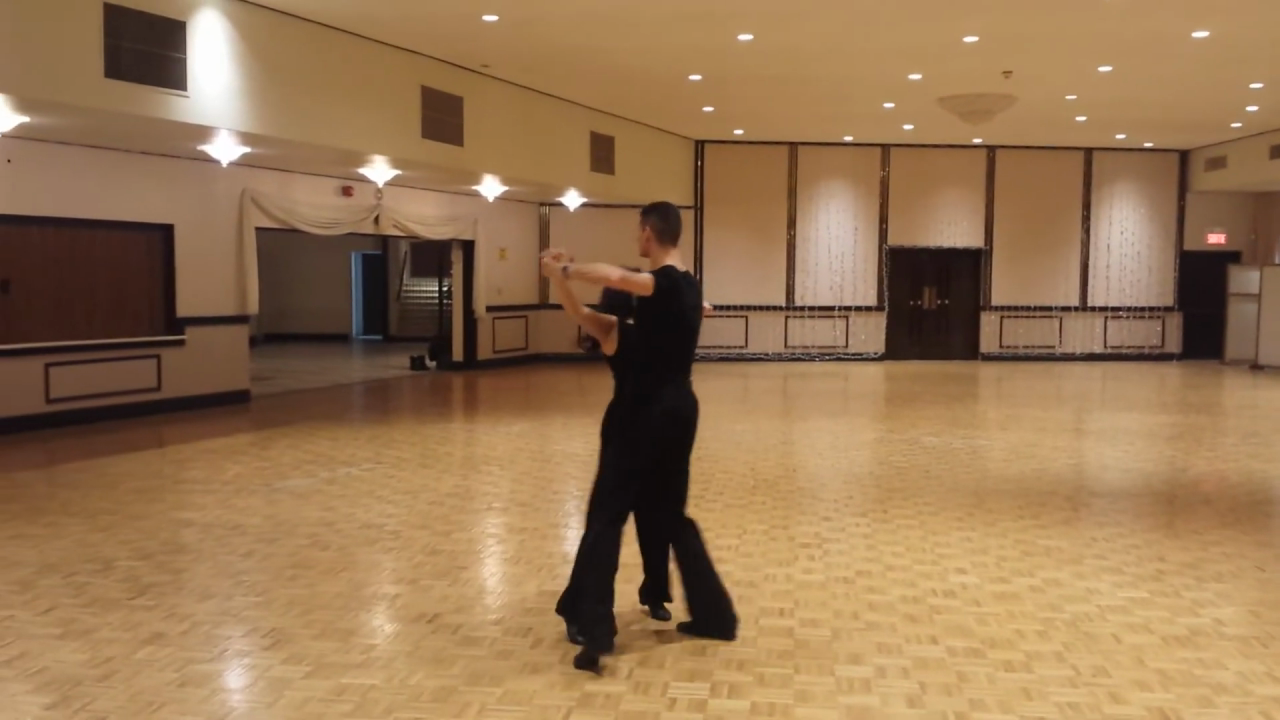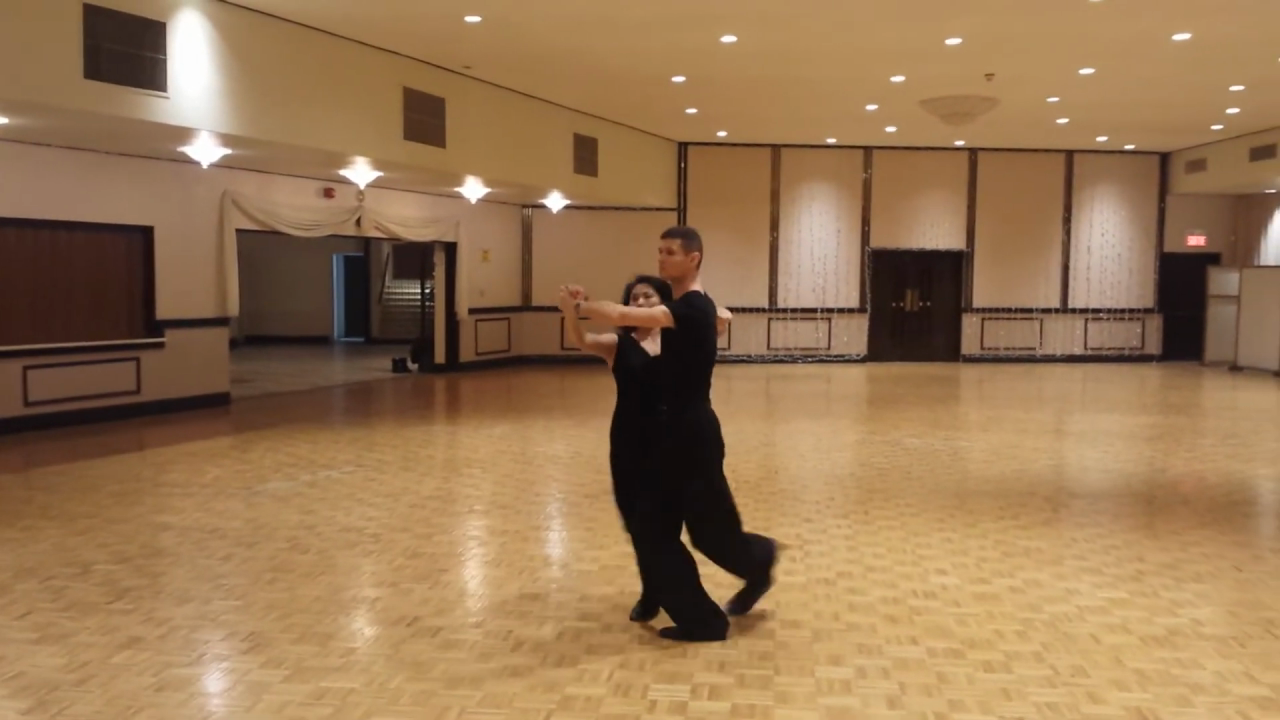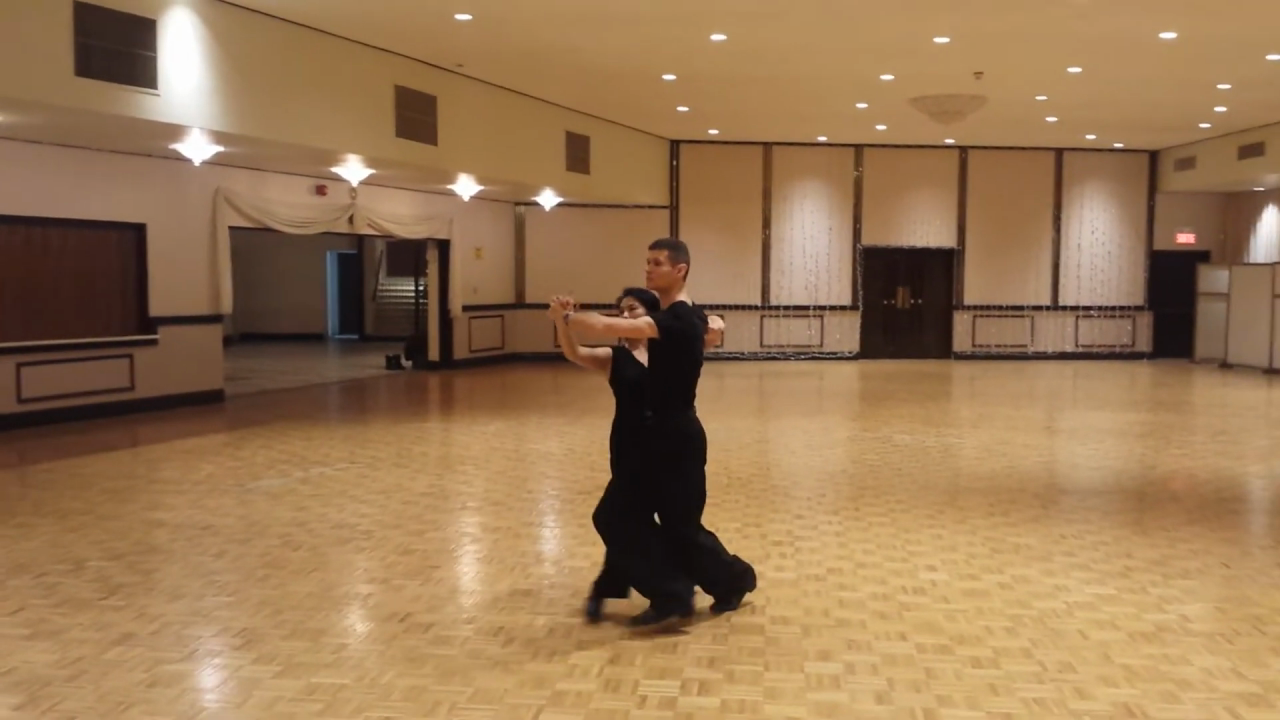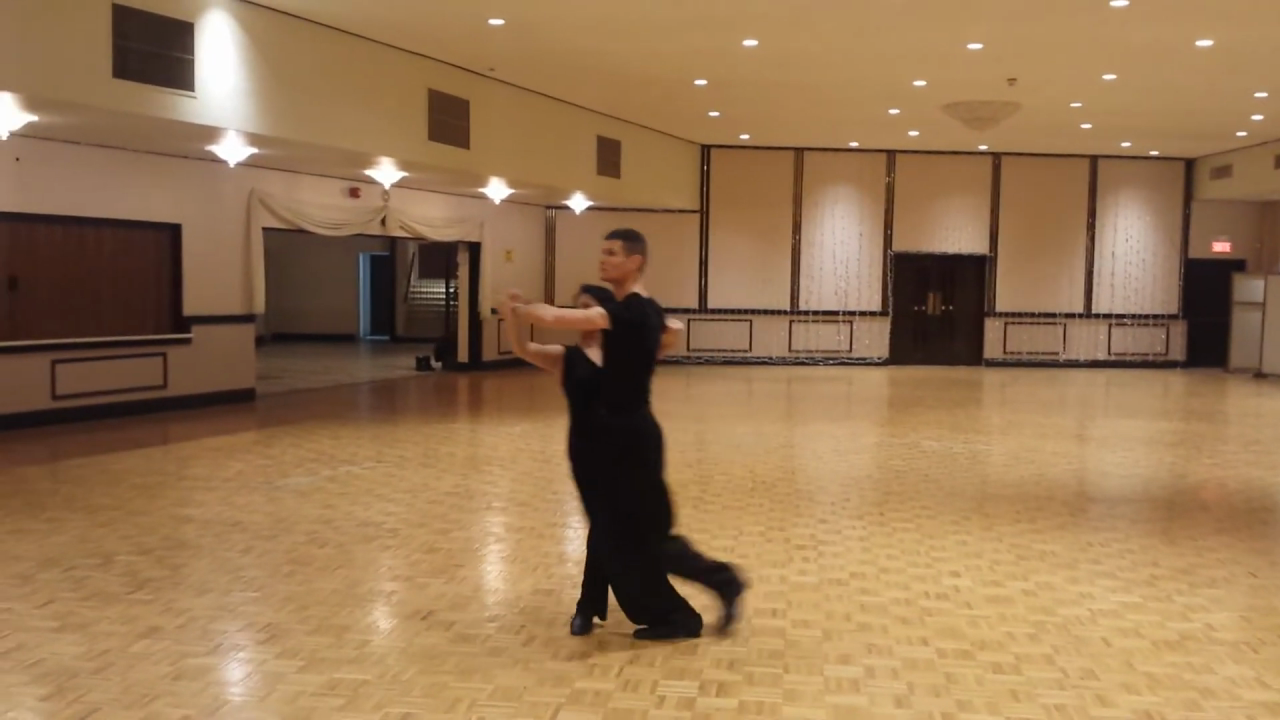
dt=0.4s
person 1, frame 1
left shoulder: (661, 282)
right shoulder: (687, 285)
left elbow: (617, 277)
left wrist: (565, 270)
left hip: (648, 411)
right hip: (677, 408)
left knee: (607, 515)
right knee: (670, 515)
left ankle: (596, 632)
right ankle: (714, 614)
person 1, frame 2
left shoulder: (692, 308)
right shoulder: (690, 306)
left elbow: (626, 315)
left wrist: (581, 306)
left hip: (691, 432)
right hip: (676, 429)
left knee: (711, 529)
right knee: (656, 530)
person 1, frame 3
left shoulder: (678, 321)
right shoulder: (685, 317)
left elbow: (610, 328)
left wrist: (568, 318)
left hip: (675, 439)
right hip: (664, 436)
left knee: (680, 531)
person 1, frame 4
left shoulder: (629, 311)
right shoulder: (645, 311)
left elbow: (561, 320)
left wrist: (525, 309)
left hip: (629, 436)
right hip: (625, 433)
left knee: (645, 539)
right knee: (631, 537)
left ankle: (721, 580)
right ankle: (672, 618)
person 2, frame 1
right shoulder: (610, 328)
right elbow: (574, 309)
right wrist: (559, 277)
right hip: (623, 428)
left knee: (654, 514)
left ankle: (654, 593)
right ankle: (575, 607)
person 2, frame 2
right shoulder: (618, 344)
left elbow: (720, 321)
right elbow: (580, 339)
left wrist: (719, 318)
right wrist: (569, 309)
right hip: (628, 442)
right knee: (636, 517)
right ankle: (652, 591)
person 2, frame 3
right shoulder: (614, 358)
left elbow: (713, 332)
right elbow: (573, 353)
left wrist: (712, 325)
right wrist: (559, 320)
right hip: (628, 450)
person 2, frame 4
right shoulder: (564, 357)
left elbow: (670, 332)
right elbow: (522, 348)
left wrist: (669, 327)
right wrist: (510, 314)
right hip: (586, 453)
left knee: (606, 527)
right knee: (604, 528)
left ankle: (589, 606)
